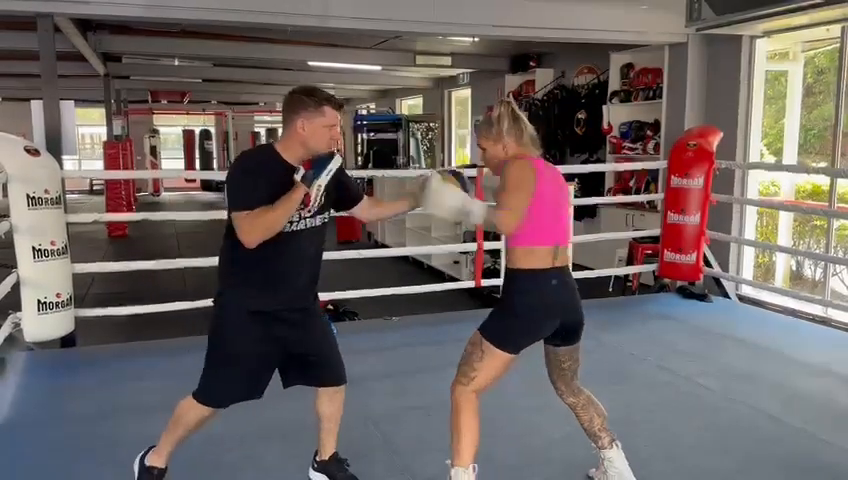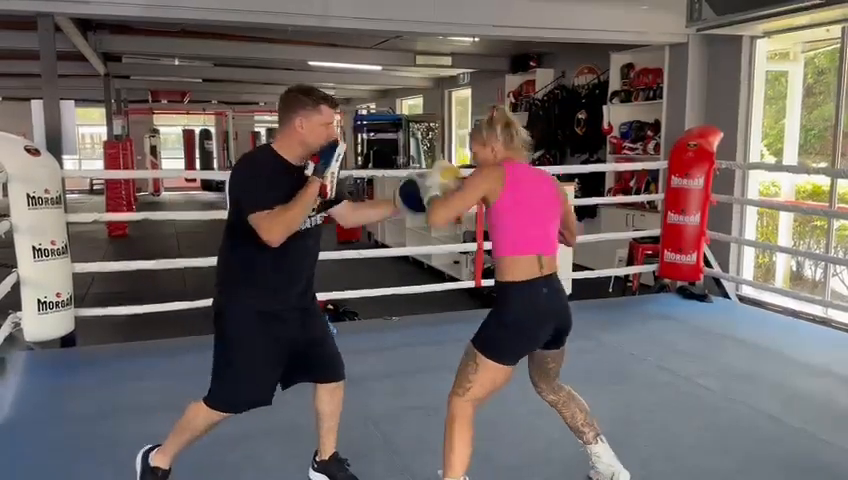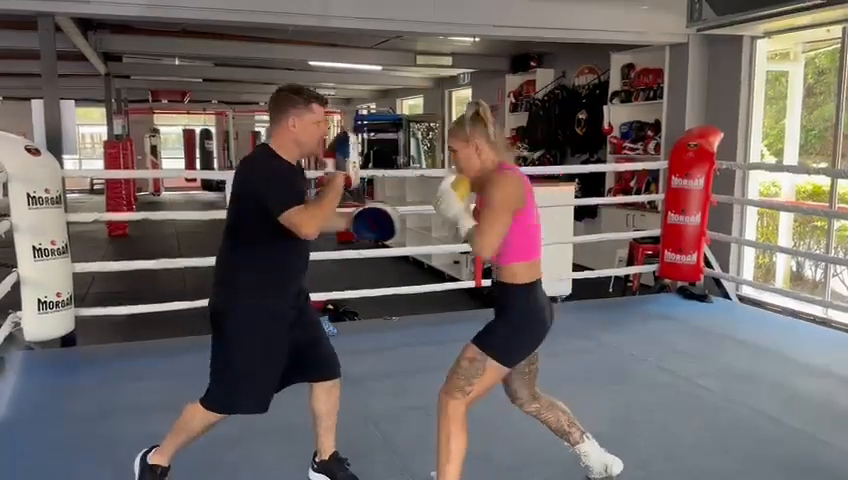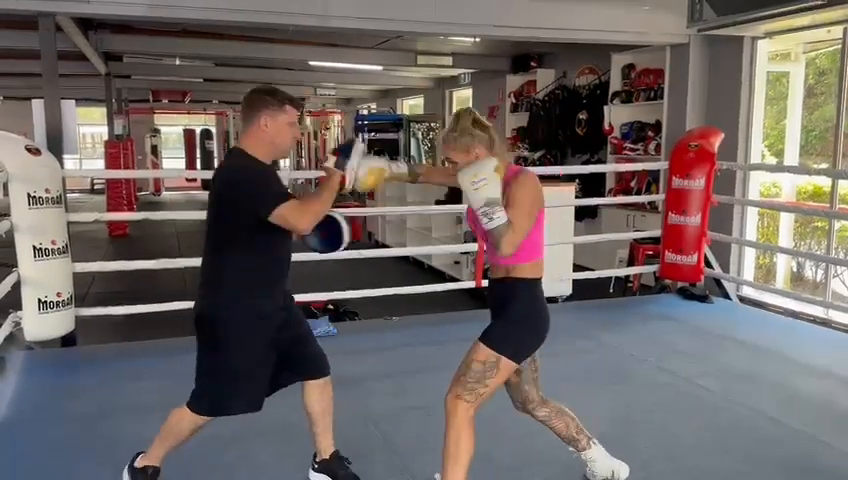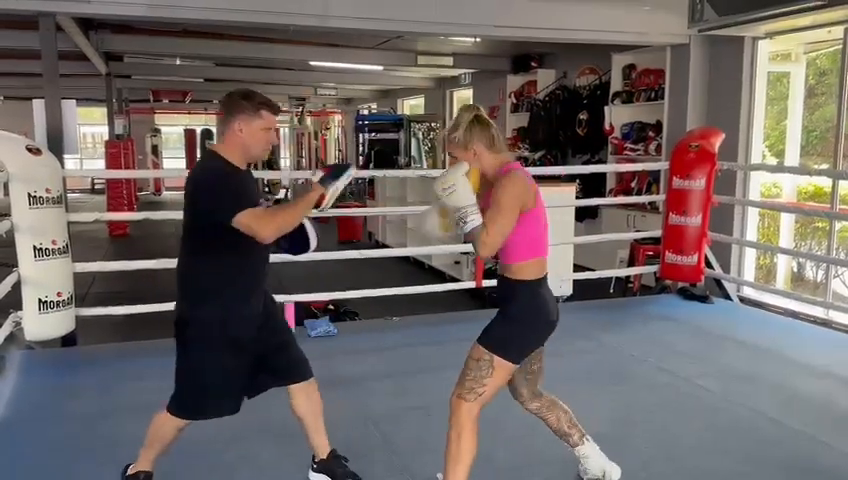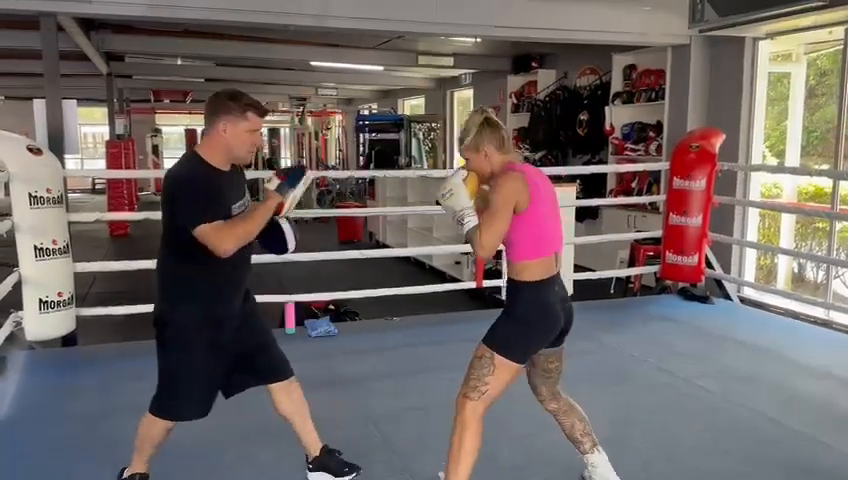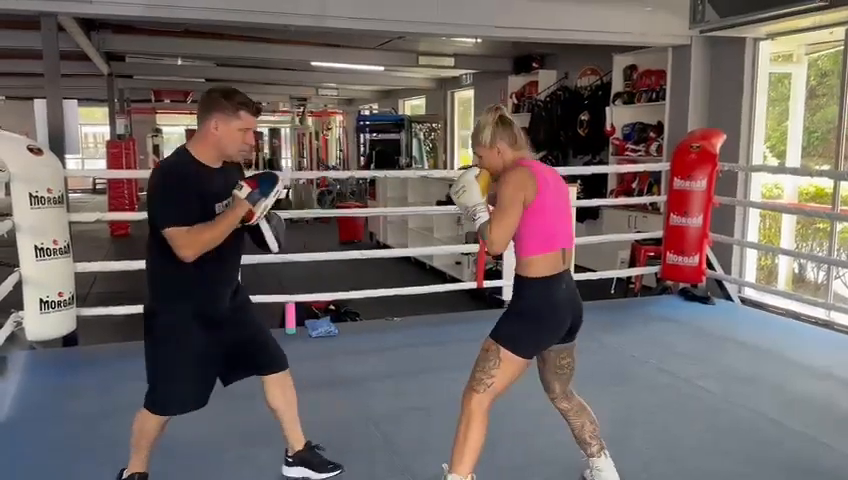
dt=0.1s
person 1, frame 1
left shoulder: (326, 169)
right shoulder: (252, 166)
left elbow: (365, 210)
right elbow: (250, 234)
left wrist: (419, 199)
right wrist: (300, 190)
left hip: (299, 304)
right hip: (246, 307)
left knee: (332, 380)
right knee: (211, 396)
person 1, frame 2
left shoulder: (312, 167)
right shoulder: (257, 169)
left elbow: (347, 215)
right elbow: (273, 233)
left wrist: (399, 203)
right wrist: (314, 184)
left hip: (296, 301)
right hip: (250, 306)
left knee: (331, 375)
right knee: (227, 399)
person 1, frame 3
left shoulder: (290, 167)
right shoulder: (260, 169)
left elbow: (318, 220)
right elbow: (310, 226)
right wrist: (338, 179)
left hip: (288, 300)
right hip: (246, 306)
left knee: (327, 373)
right knee: (224, 401)
person 1, frame 4
left shoulder: (260, 168)
right shoulder: (239, 172)
right elbow: (300, 221)
left wrist: (321, 223)
right wrist: (336, 178)
left hip: (272, 300)
right hip: (233, 310)
left knee: (316, 373)
right knee: (210, 403)
person 1, frame 5
left shoulder: (238, 172)
right shoulder: (211, 176)
right elbow: (264, 229)
left wrist: (293, 221)
right wrist: (317, 192)
left hip: (252, 304)
right hip: (211, 314)
left knee: (300, 376)
right knee: (188, 405)
person 1, frame 6
left shoulder: (232, 171)
right shoulder: (187, 178)
right elbow: (224, 242)
left wrist: (270, 221)
right wrist: (269, 201)
left hip: (234, 305)
right hip: (189, 314)
left knee: (280, 375)
right knee: (171, 405)
person 1, frame 7
left shoulder: (229, 168)
right shoulder: (173, 175)
right elbow: (188, 246)
left wrist: (255, 217)
right wrist: (243, 206)
left hip: (226, 299)
right hip: (179, 310)
left knee: (275, 367)
right knee: (163, 402)
person 2, frame 1
left shoulder: (518, 169)
right shoulder: (553, 174)
left elbow: (504, 220)
left wrist: (458, 203)
left hip: (527, 298)
right hip: (563, 295)
left knee: (464, 391)
right knee: (569, 389)
person 2, frame 2
left shoulder: (495, 177)
right shoulder: (550, 181)
left elbow: (437, 217)
right elbow: (571, 236)
left wrist: (432, 187)
left hip: (519, 309)
right hip: (553, 302)
left knee: (461, 403)
right knee: (550, 388)
person 2, frame 3
left shoulder: (503, 183)
right shoulder: (497, 180)
left elbow: (485, 248)
left wrist: (456, 211)
left hip: (518, 312)
right hip: (532, 305)
left knee: (452, 401)
right knee: (526, 397)
person 2, frame 4
left shoulder: (524, 183)
right shoulder: (481, 177)
left elbow: (506, 246)
right elbow: (429, 175)
left wrist: (485, 198)
right wrist: (382, 170)
left hip: (523, 309)
right hip: (510, 302)
left knee: (459, 403)
right knee: (530, 401)
person 2, frame 5
left shoulder: (510, 184)
right shoulder: (503, 178)
left elbow: (485, 249)
left wrist: (460, 203)
left hip: (525, 307)
right hip: (533, 304)
left knee: (463, 404)
right knee: (529, 396)
person 2, frame 6
left shoulder: (508, 182)
right shoulder: (536, 177)
left elbow: (484, 247)
left wrist: (463, 207)
right wrist: (478, 202)
left hip: (529, 306)
right hip: (556, 302)
left knee: (470, 404)
right knee: (549, 395)
person 2, frame 7
left shoulder: (516, 178)
right shoulder: (551, 175)
left elbow: (495, 242)
left wrist: (474, 204)
right wrist: (491, 202)
left hip: (536, 301)
right hip: (566, 298)
left knee: (476, 398)
right knee: (561, 393)
